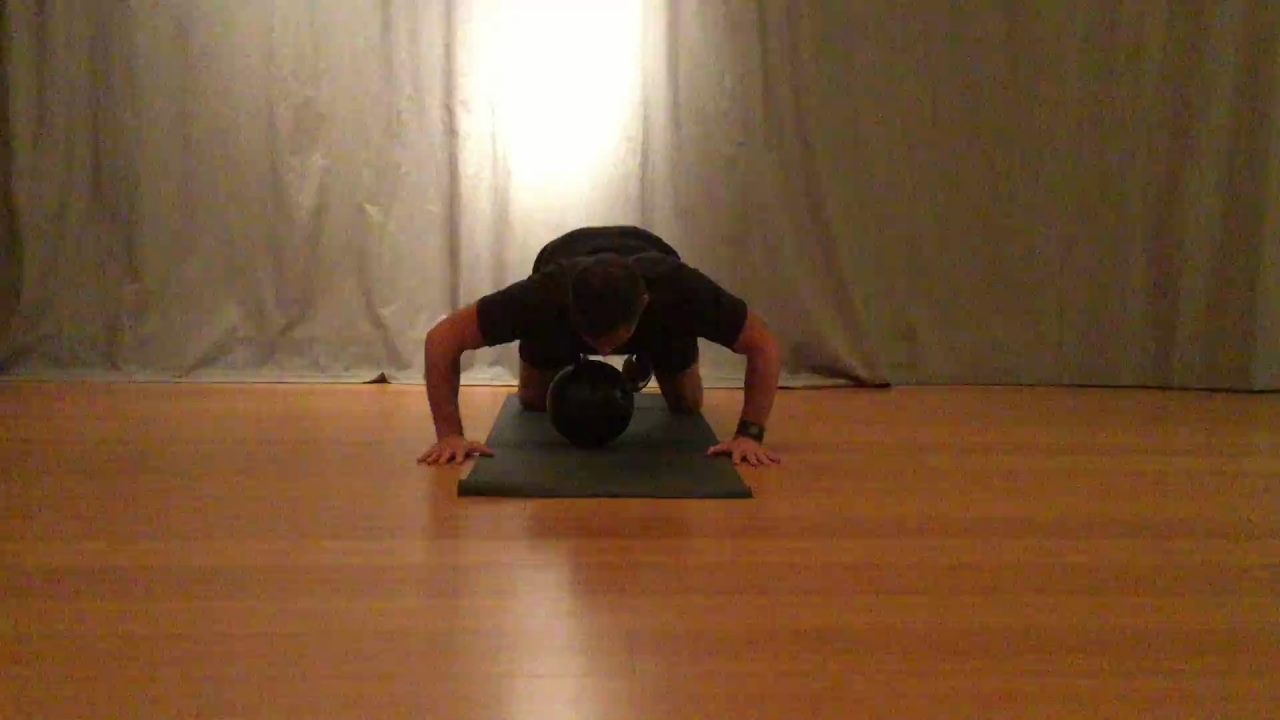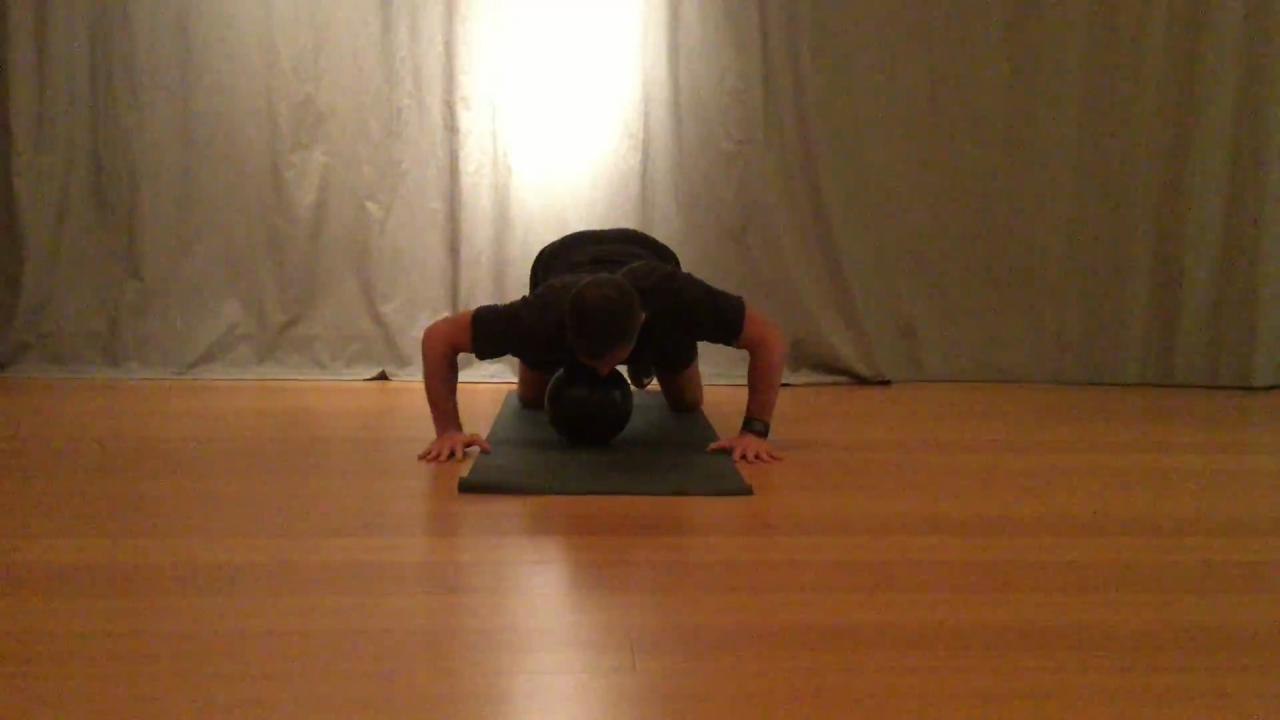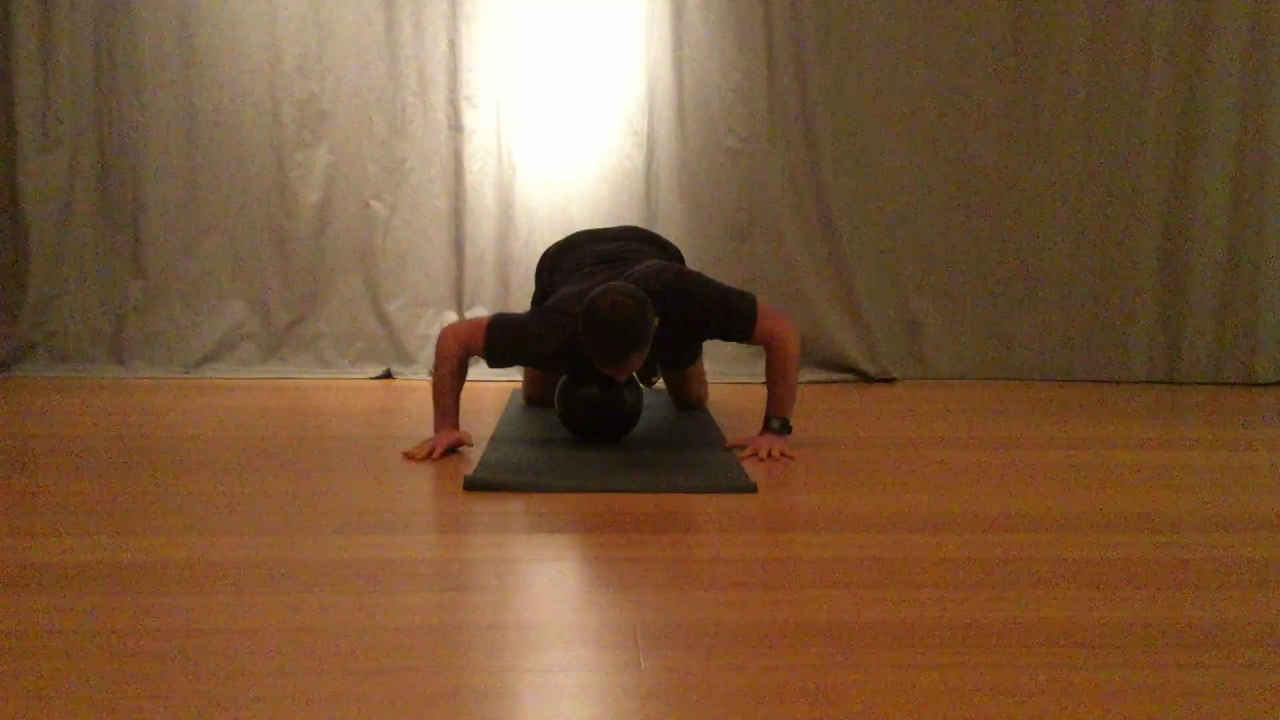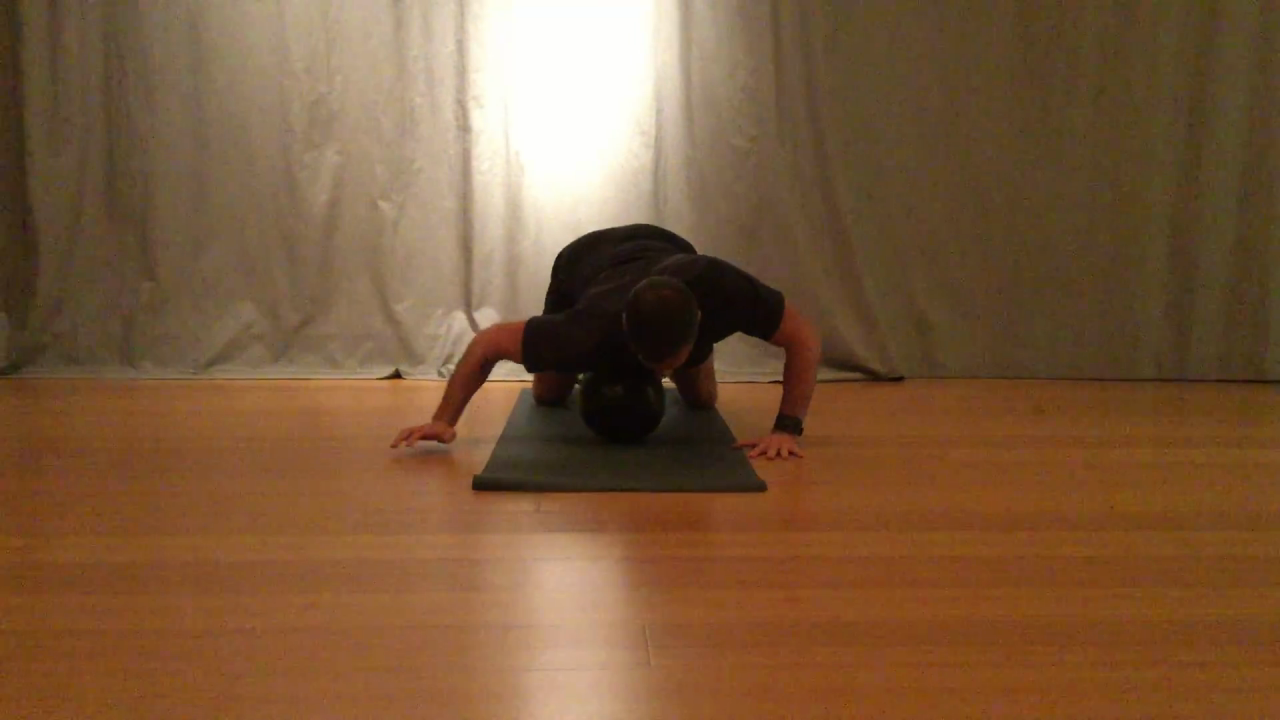
dt=0.5s
person 1, frame 1
left shoulder: (678, 288)
right shoulder: (545, 293)
left elbow: (765, 346)
right elbow: (442, 339)
left wrist: (750, 433)
right wrist: (449, 433)
left knee: (687, 403)
right knee: (533, 399)
left ankle: (644, 364)
person 1, frame 2
left shoulder: (673, 296)
right shoulder: (542, 315)
left elbow: (769, 339)
right elbow: (437, 338)
left wrist: (754, 430)
right wrist: (447, 429)
left hip: (647, 256)
left knee: (687, 401)
right knee: (531, 397)
left ankle: (647, 364)
person 1, frame 3
left shoulder: (684, 297)
right shoulder: (556, 327)
left elbow: (784, 336)
right elbow: (452, 337)
left wrist: (774, 428)
right wrist: (445, 426)
left hip: (650, 254)
right hip: (566, 261)
left knee: (692, 399)
right knee: (536, 396)
left ankle: (653, 370)
person 1, frame 4
left shoulder: (718, 287)
right shoulder: (592, 327)
left elbow: (804, 340)
right elbow: (487, 342)
left wrist: (787, 428)
right wrist: (444, 420)
left hip: (664, 251)
right hip: (582, 263)
left knee: (702, 398)
right knee: (549, 395)
right ankle: (584, 360)
